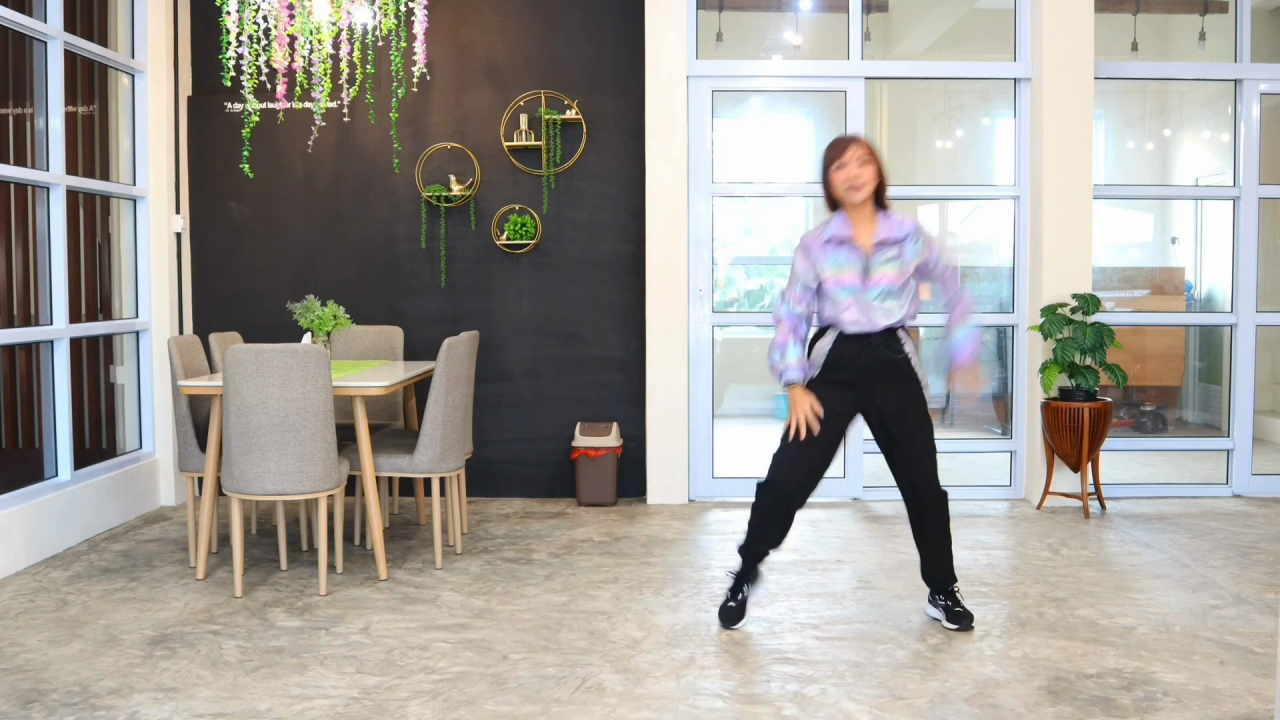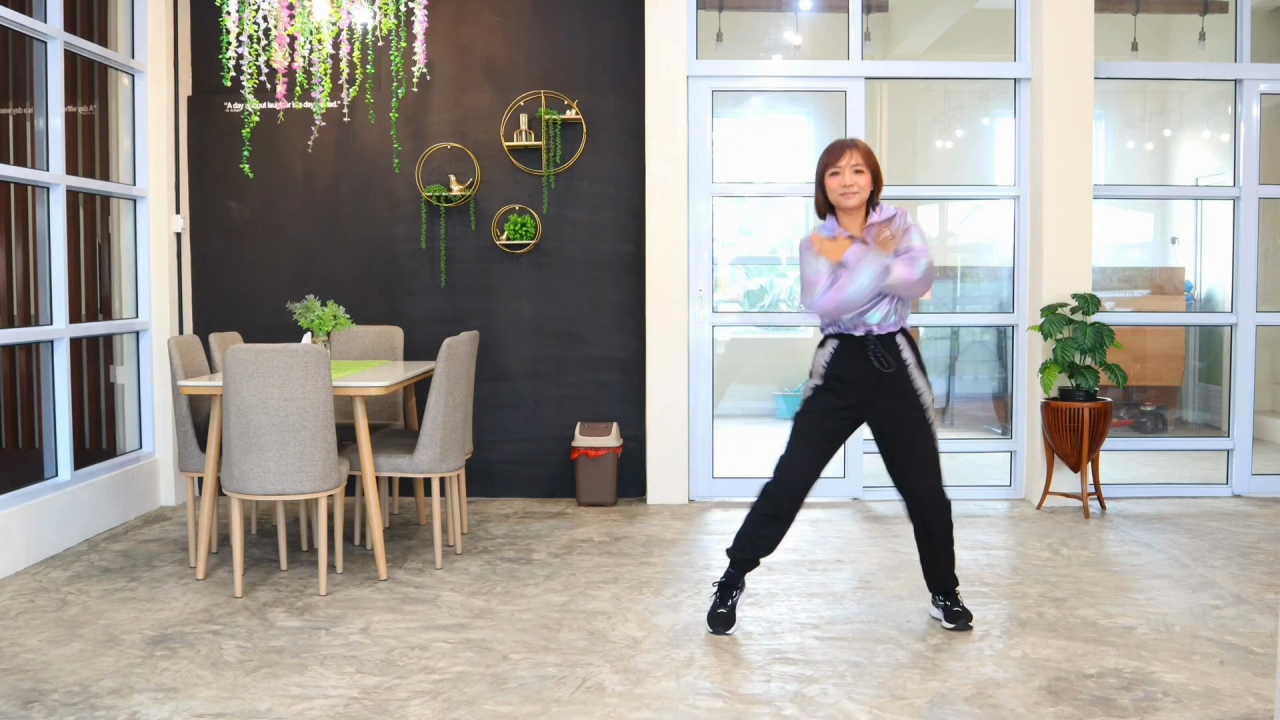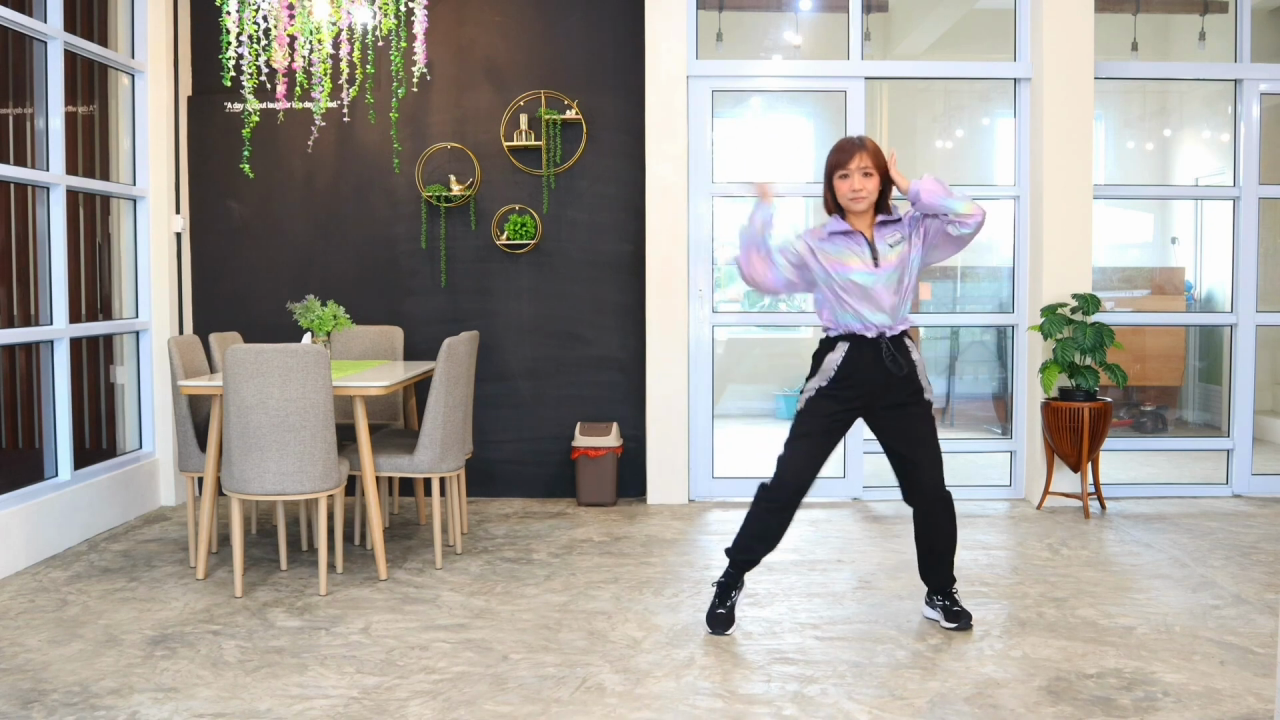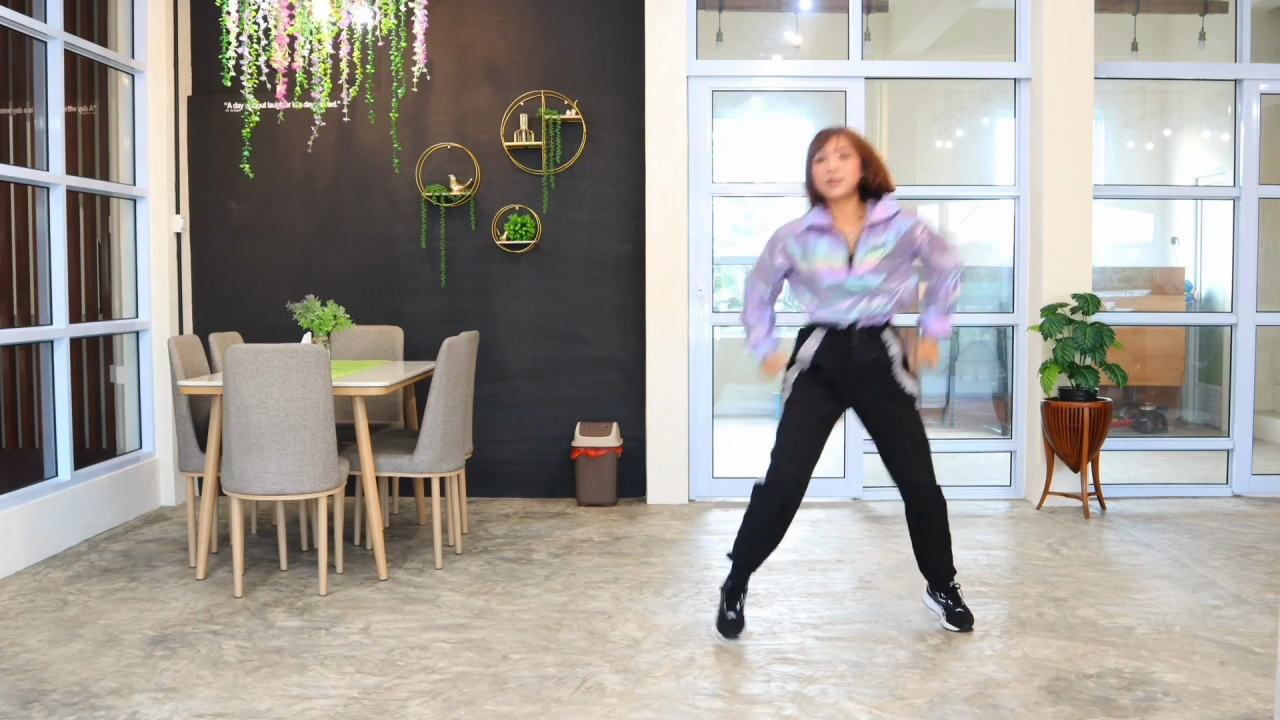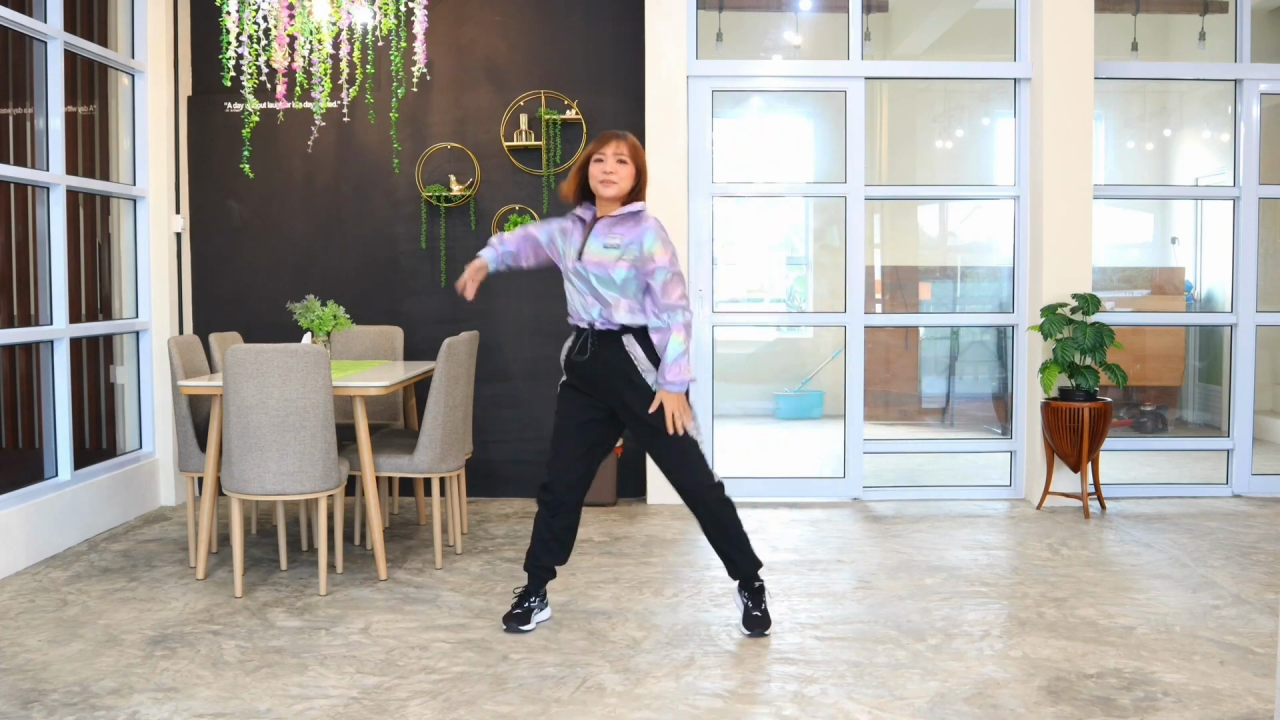
dt=1s
person 1, frame 1
left shoulder: (907, 233)
right shoulder: (818, 244)
left elbow: (951, 284)
right elbow: (791, 316)
left wrist: (963, 354)
right wrist: (794, 385)
left hip: (894, 364)
right hip: (836, 363)
left knee: (923, 482)
right knee: (789, 477)
left ankle: (942, 590)
right ankle: (747, 572)
person 1, frame 2
left shoulder: (897, 222)
right shoulder: (817, 242)
left elbow: (914, 279)
right elbow: (827, 304)
left wrist: (854, 257)
right wrist: (874, 254)
left hip: (895, 363)
right hip: (840, 366)
left knee: (924, 486)
right knee: (790, 479)
left ankle: (943, 591)
right ankle: (733, 580)
person 1, frame 3
left shoulder: (910, 232)
right shoulder: (816, 243)
left elbow: (970, 217)
right elbow: (764, 279)
left wrist: (911, 187)
right wrist: (762, 212)
left hip: (898, 367)
right hip: (841, 368)
left knee: (928, 488)
right knee: (788, 481)
left ankle: (940, 591)
right ankle: (730, 581)
person 1, frame 4
left shoulder: (899, 225)
right shoulder: (798, 235)
left elbow: (944, 267)
right elbow: (761, 290)
left wrist: (933, 329)
right wrist: (764, 349)
left hip: (874, 358)
right hip: (819, 363)
left knee: (920, 481)
right knee: (784, 480)
left ankle: (943, 588)
right ankle: (736, 588)
person 1, frame 5
left shoulder: (645, 228)
right shoulder: (577, 226)
left elbow: (673, 308)
right elbow: (532, 240)
left wrist: (674, 383)
right wrist: (485, 260)
left hip: (637, 363)
right hip: (586, 364)
left knee: (697, 483)
right knee: (562, 484)
left ankle: (750, 586)
right ankle: (536, 592)
